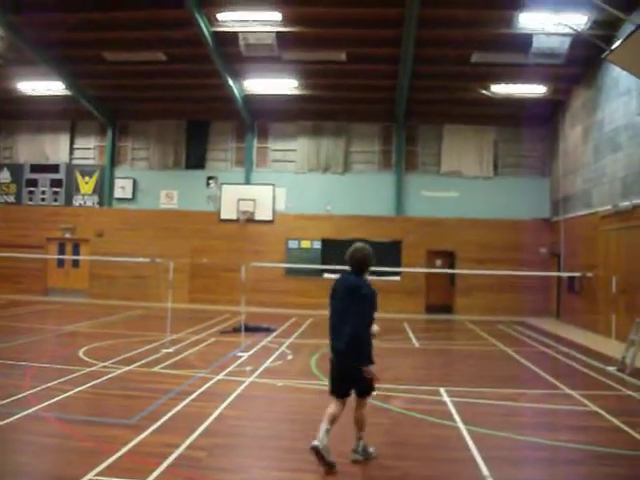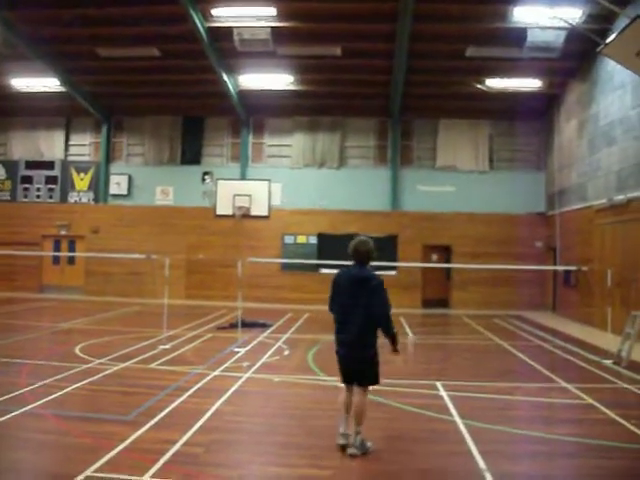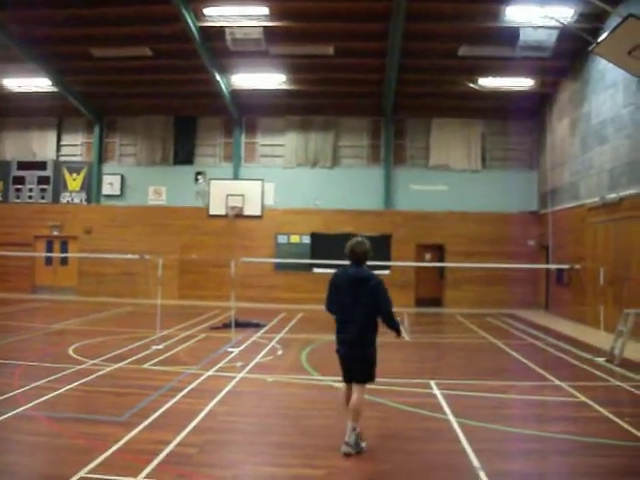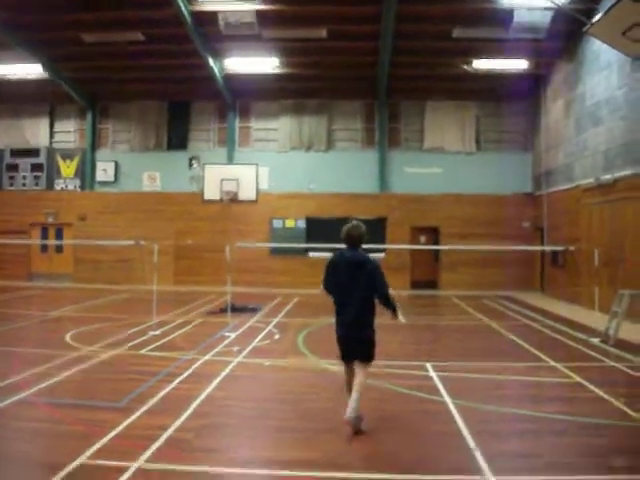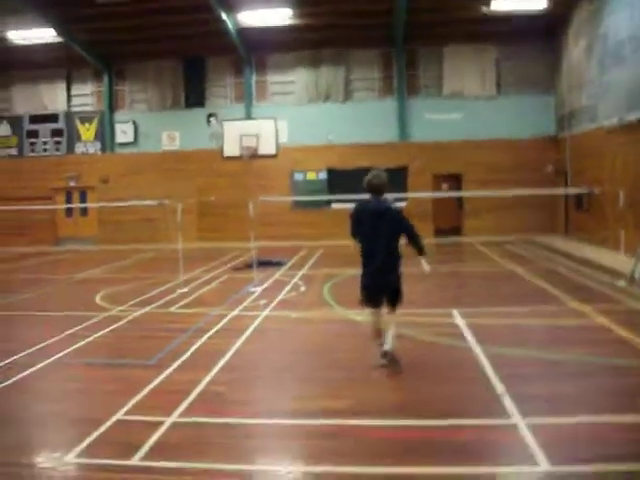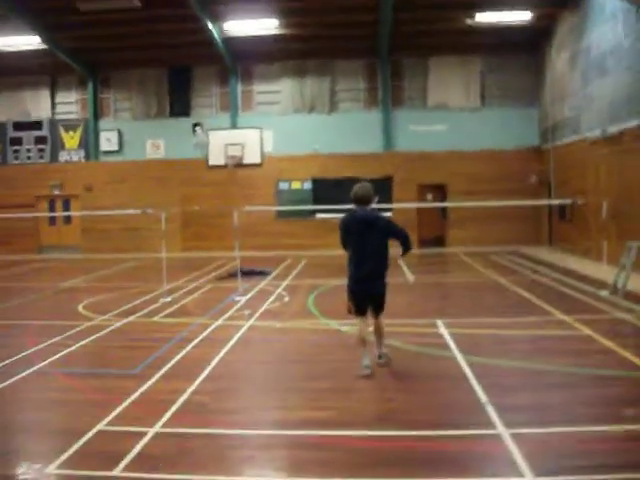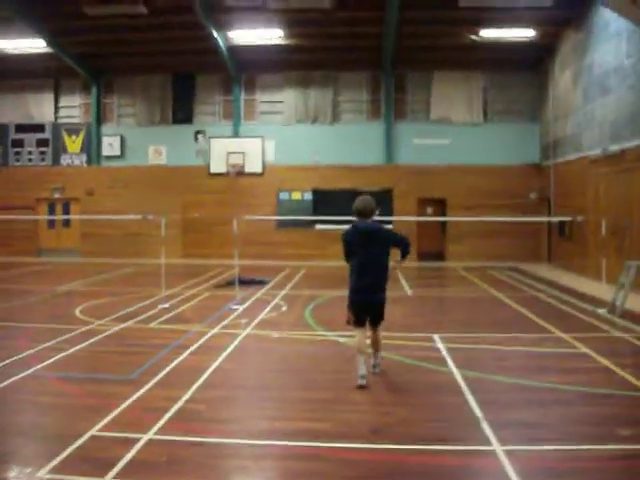
dt=0.2s
person 1, frame 1
left shoulder: (339, 285)
right shoulder: (366, 291)
right elbow: (363, 328)
right wrist: (369, 362)
left hip: (338, 354)
right hip: (357, 356)
left knee: (338, 401)
right knee: (361, 401)
left ankle: (320, 440)
right ankle: (359, 448)
person 1, frame 2
left shoulder: (340, 278)
right shoulder: (375, 282)
left elbow: (333, 307)
right elbow: (382, 316)
right wrist: (393, 340)
left hip: (343, 344)
right hip: (364, 346)
left knee: (348, 389)
right knee: (361, 392)
left ankle: (343, 434)
right ankle: (356, 441)
person 1, frame 3
left shoulder: (337, 278)
right shoulder: (374, 282)
left elbow: (330, 307)
right elbow: (385, 311)
right wrist: (397, 328)
left hip: (343, 342)
right hip: (364, 344)
left knee: (349, 386)
right knee: (358, 390)
left ankle: (353, 429)
right ankle: (350, 440)
person 1, frame 4
left shoulder: (335, 262)
right shoulder: (371, 266)
left elbow: (328, 287)
right elbow: (382, 293)
right wrist: (393, 310)
left hip: (343, 324)
right hip: (364, 325)
left knee: (349, 365)
right knee: (361, 368)
left ankle: (352, 410)
right ankle: (351, 412)
person 1, frame 5
left shoulder: (358, 211)
right shoulder: (394, 213)
left elbow: (355, 234)
right elbow: (412, 235)
right wrist: (420, 252)
left hip: (369, 271)
right hip: (390, 271)
left knee: (375, 311)
right knee: (392, 309)
left ankle: (382, 352)
right ankle: (388, 345)
person 1, frame 6
left shoulder: (346, 222)
right shoulder: (382, 221)
right elbow: (404, 237)
right wrist: (404, 251)
left hip: (356, 279)
right hip: (377, 279)
left knee: (362, 320)
right knee: (377, 317)
left ankle: (366, 363)
right ankle: (381, 353)
person 1, frame 7
left shoulder: (349, 234)
right shoulder: (383, 233)
right elbow: (405, 244)
right wrist: (401, 258)
left hip: (357, 290)
right hip: (377, 290)
left knee: (360, 330)
right knee: (375, 328)
left ankle: (362, 373)
right ankle: (376, 362)
